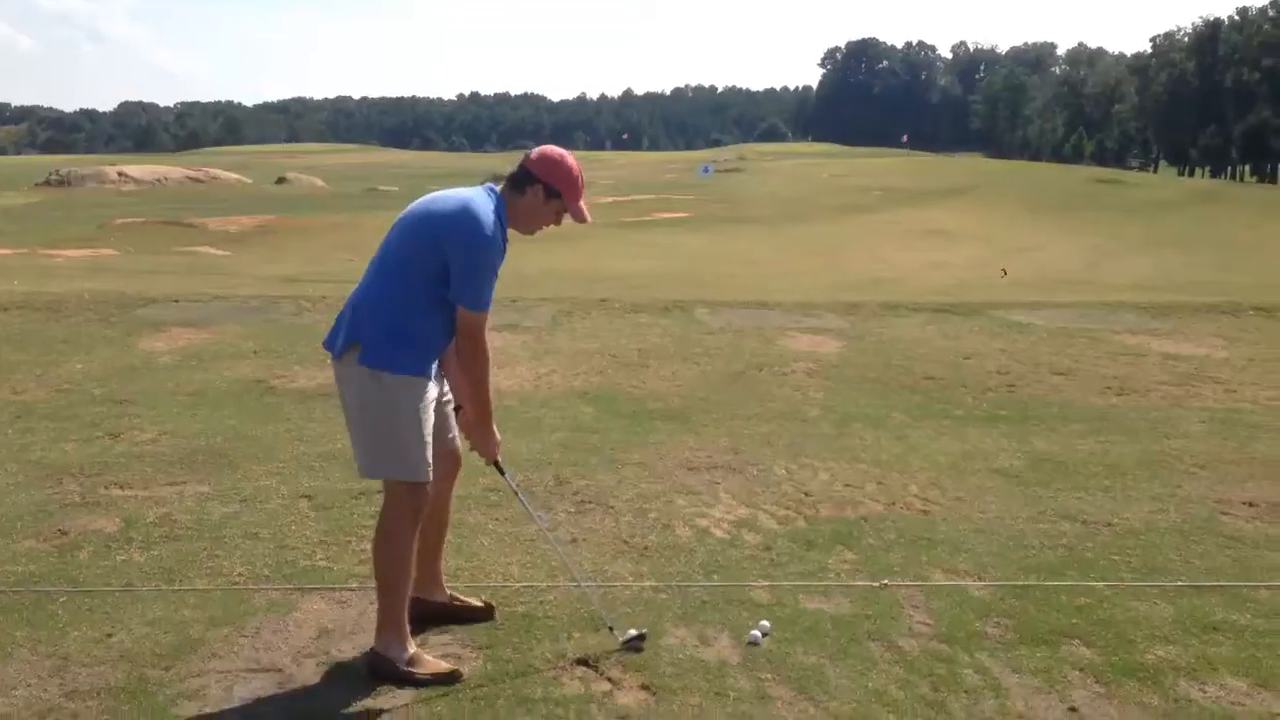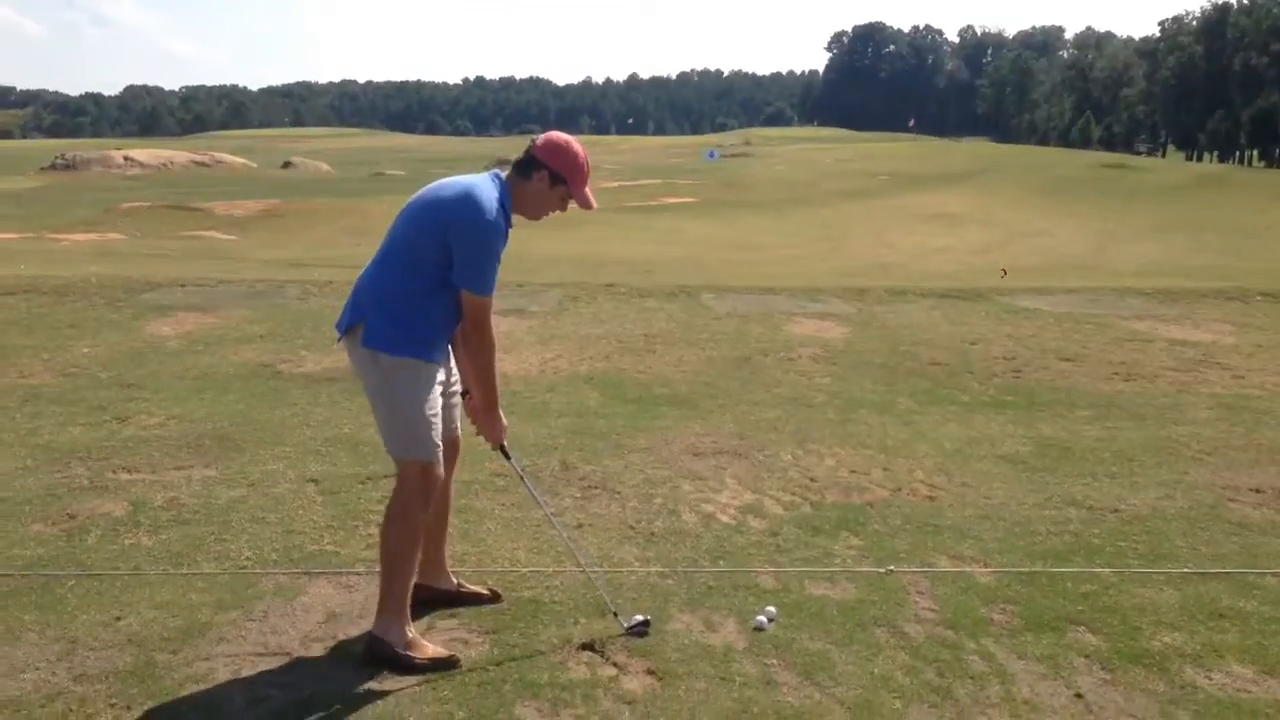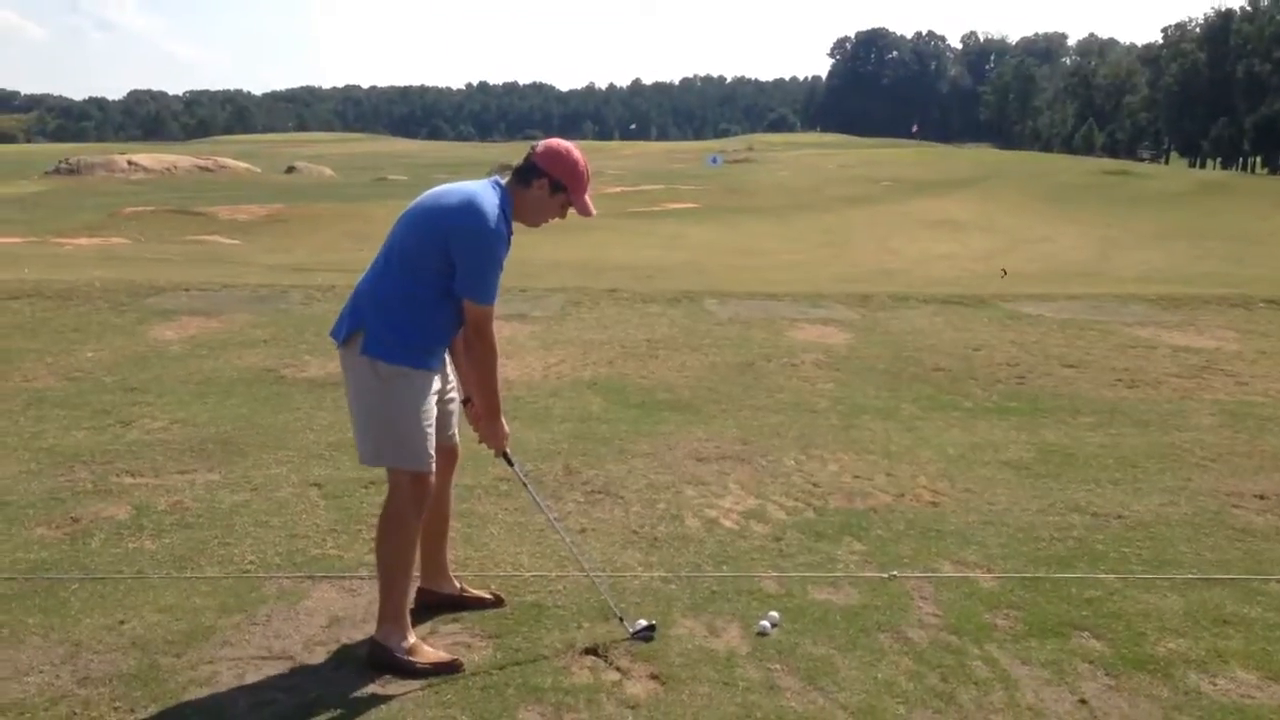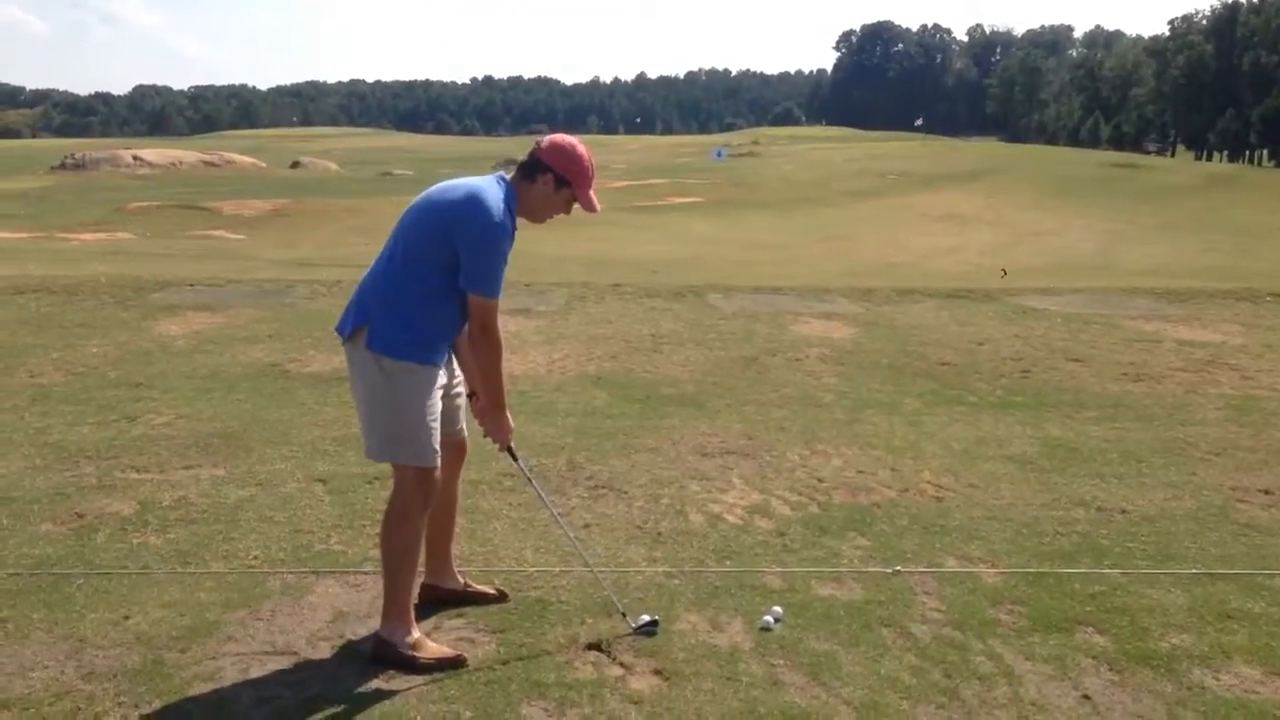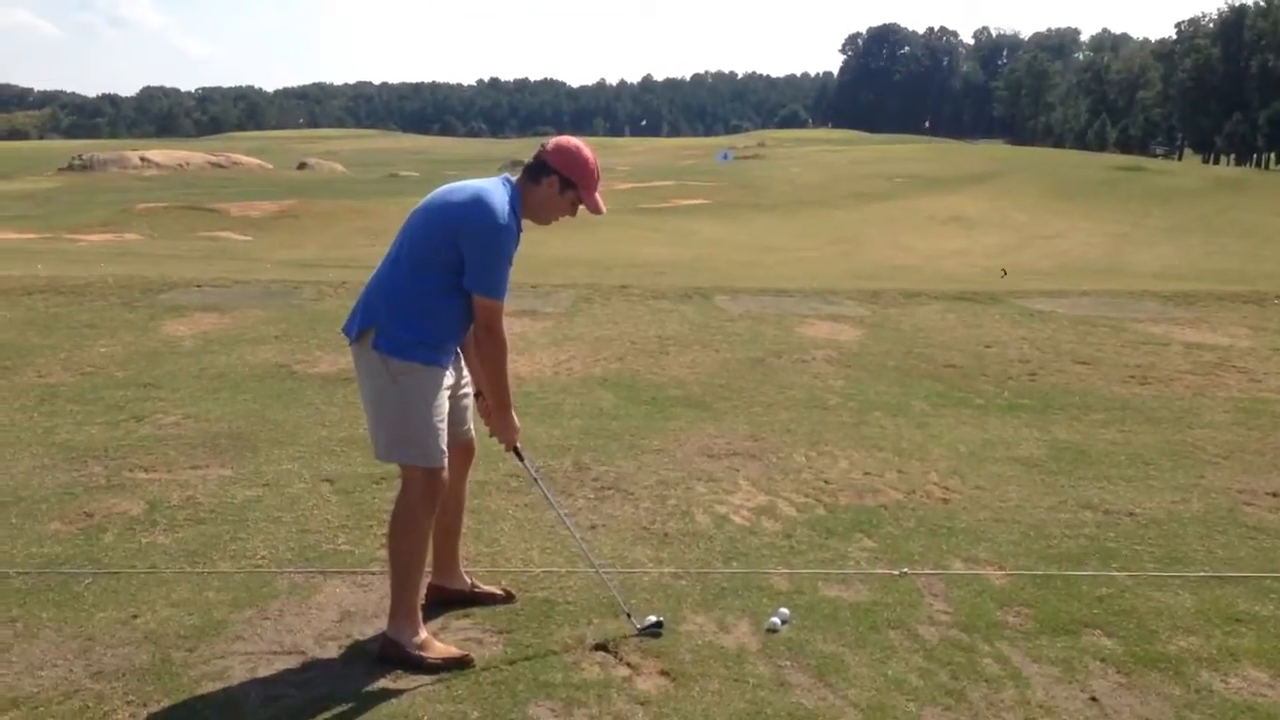
dt=0.4s
person 1, frame 1
left shoulder: (470, 209)
right shoulder: (480, 229)
right elbow: (472, 341)
left wrist: (463, 404)
right wrist: (483, 422)
left hip: (409, 355)
right hip: (381, 358)
left knee: (443, 465)
right knee: (409, 492)
left ankle: (428, 593)
right ankle: (392, 645)
person 1, frame 2
left shoulder: (478, 197)
right shoulder: (482, 214)
left elbow: (458, 312)
right elbow: (477, 324)
left wrist: (472, 390)
right wrist: (490, 407)
left hip: (420, 338)
right hip: (391, 342)
left knee: (443, 454)
right knee: (421, 473)
left ankle: (432, 578)
right ankle: (389, 629)
person 1, frame 3
left shoulder: (477, 202)
right shoulder: (485, 223)
left elbow: (456, 319)
right elbow: (479, 334)
left wrist: (471, 396)
right wrist: (492, 415)
left hip: (417, 346)
right hip: (388, 350)
left knee: (442, 459)
right knee: (413, 482)
left ankle: (436, 583)
right ankle: (392, 635)
person 1, frame 4
left shoulder: (482, 199)
right shoulder: (489, 216)
left elbow: (460, 314)
right elbow: (484, 328)
left wrist: (476, 391)
right wrist: (497, 410)
left hip: (424, 342)
right hip: (392, 346)
left knee: (450, 454)
right knee: (418, 478)
left ankle: (440, 578)
right ankle: (395, 631)
person 1, frame 5
left shoulder: (489, 201)
right shoulder: (494, 218)
left elbow: (468, 316)
right elbow: (489, 329)
left wrist: (483, 391)
right wrist: (503, 410)
left hip: (431, 343)
right hip: (398, 346)
left knee: (458, 455)
right knee: (426, 478)
left ankle: (447, 578)
right ankle: (403, 630)
